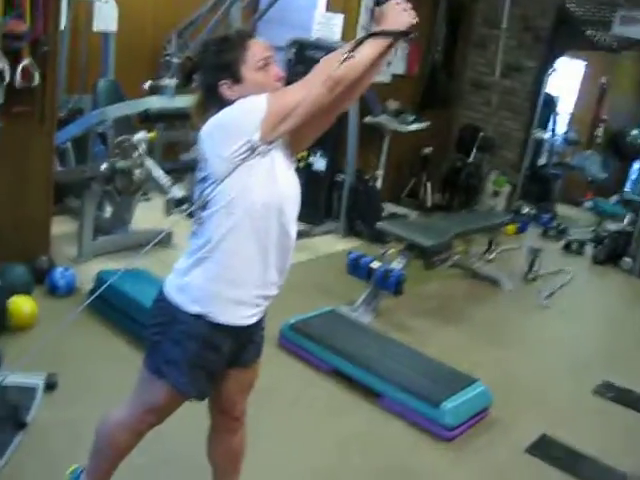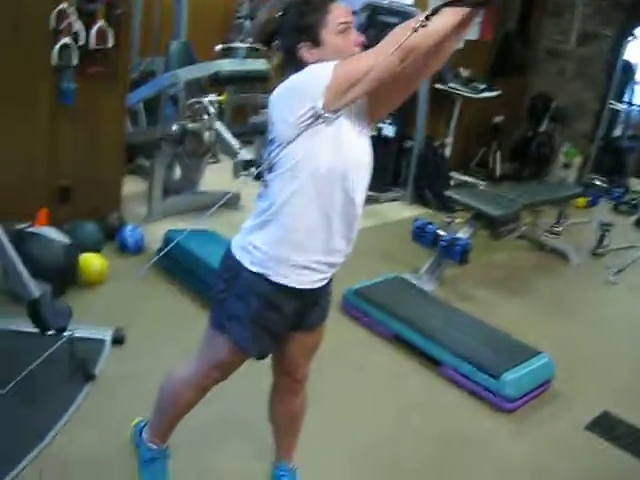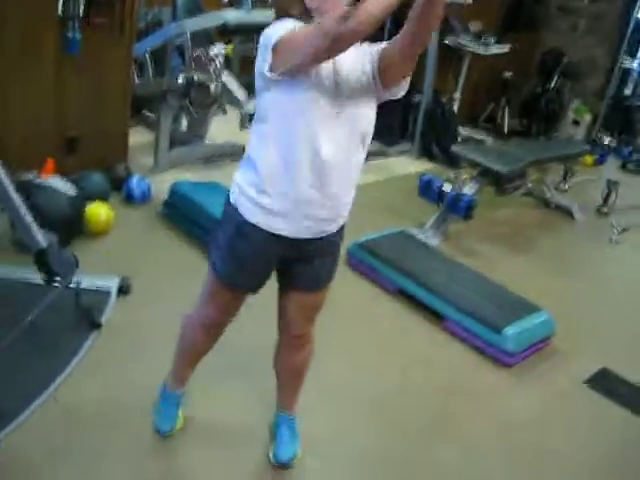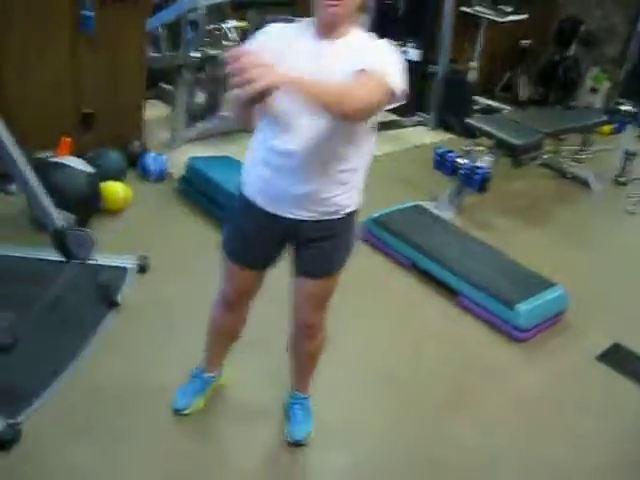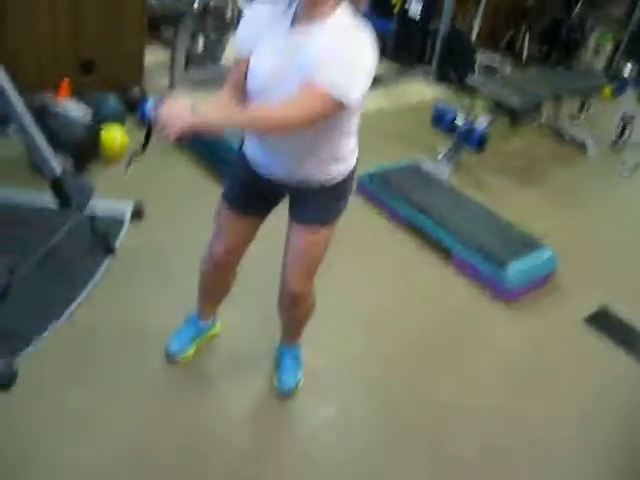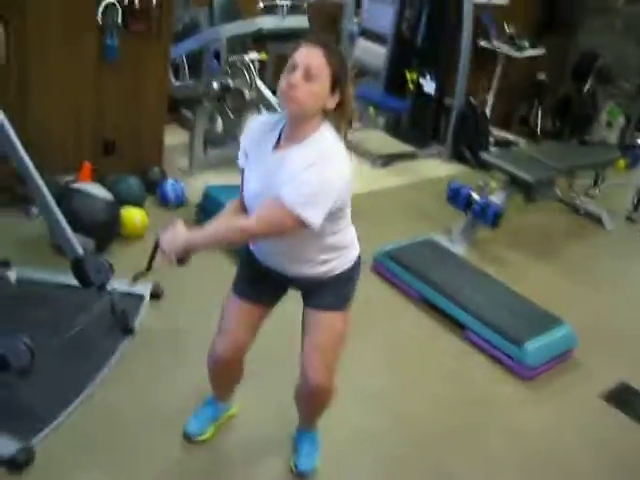
dt=0.3s
person 1, frame 1
left shoulder: (272, 139)
right shoulder: (228, 127)
left elbow: (337, 97)
right elbow: (327, 82)
left wrist: (385, 39)
left hip: (245, 315)
right hip: (198, 312)
left knee: (231, 415)
right knee: (145, 414)
person 1, frame 2
left shoulder: (353, 105)
right shoulder: (299, 92)
left elbow: (415, 68)
right elbow: (399, 51)
left hip: (313, 279)
right hip: (263, 274)
left knee: (293, 378)
right knee: (208, 370)
right ankle: (151, 439)
person 1, frame 3
left shoulder: (372, 61)
left elbow: (409, 48)
right elbow: (331, 39)
left hip: (321, 231)
right hip: (255, 217)
left knee: (297, 333)
right knee: (212, 315)
left ankle: (286, 418)
right ankle: (172, 388)
person 1, frame 4
left shoulder: (380, 54)
right shoulder: (277, 37)
left elbow: (355, 104)
right elbow: (245, 107)
left wrist: (282, 78)
right wrist: (248, 87)
left hip: (329, 216)
right hip: (262, 201)
left knee: (309, 319)
right knee: (233, 298)
left ankle: (300, 397)
right ankle: (208, 372)
person 1, frame 5
left shoulder: (354, 47)
left elbow: (291, 117)
right elbow: (235, 93)
left wrist: (200, 116)
right wrist: (193, 111)
left hip: (323, 180)
right hip: (259, 162)
left knee: (296, 286)
right knee: (219, 257)
left ankle: (289, 349)
right ankle: (203, 320)
person 1, frame 6
left shoulder: (327, 166)
right shoulder: (260, 129)
left elbow: (253, 227)
right elbow: (244, 203)
left wrist: (188, 240)
right wrist: (193, 235)
left hip: (327, 272)
right hip: (267, 258)
left knee: (316, 379)
right knee: (225, 352)
left ankle: (307, 430)
right ankle: (220, 402)
